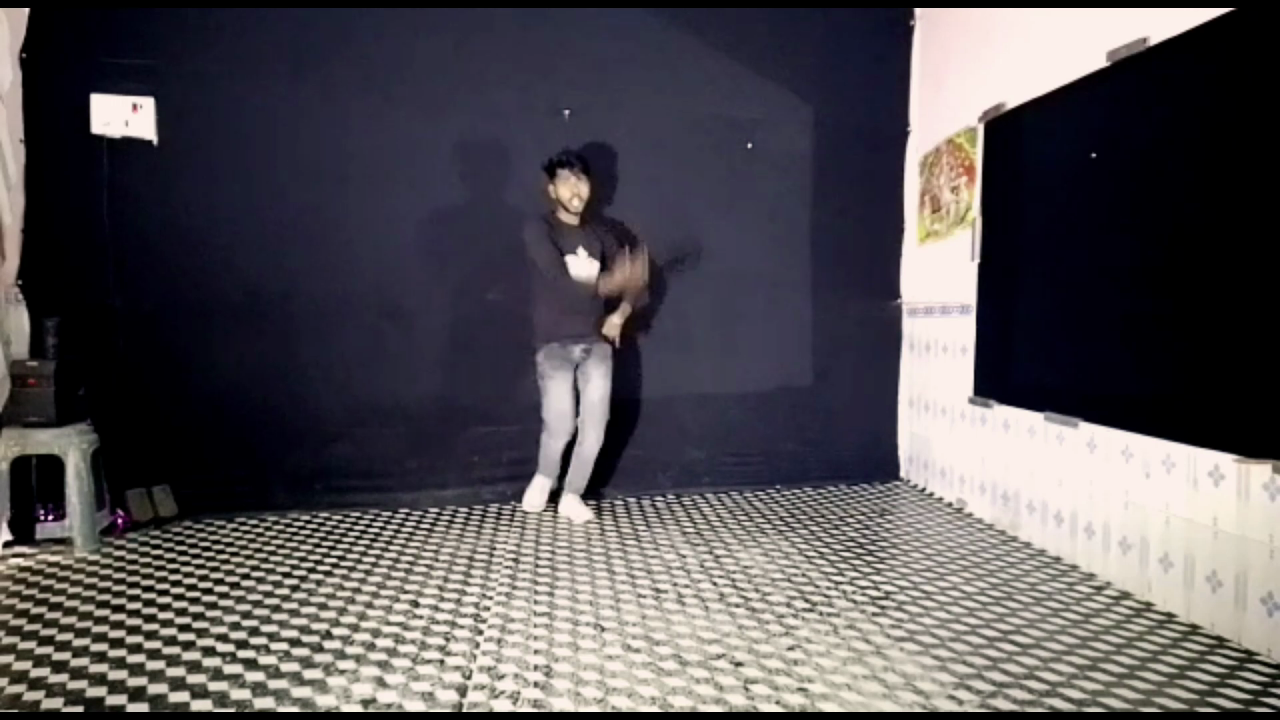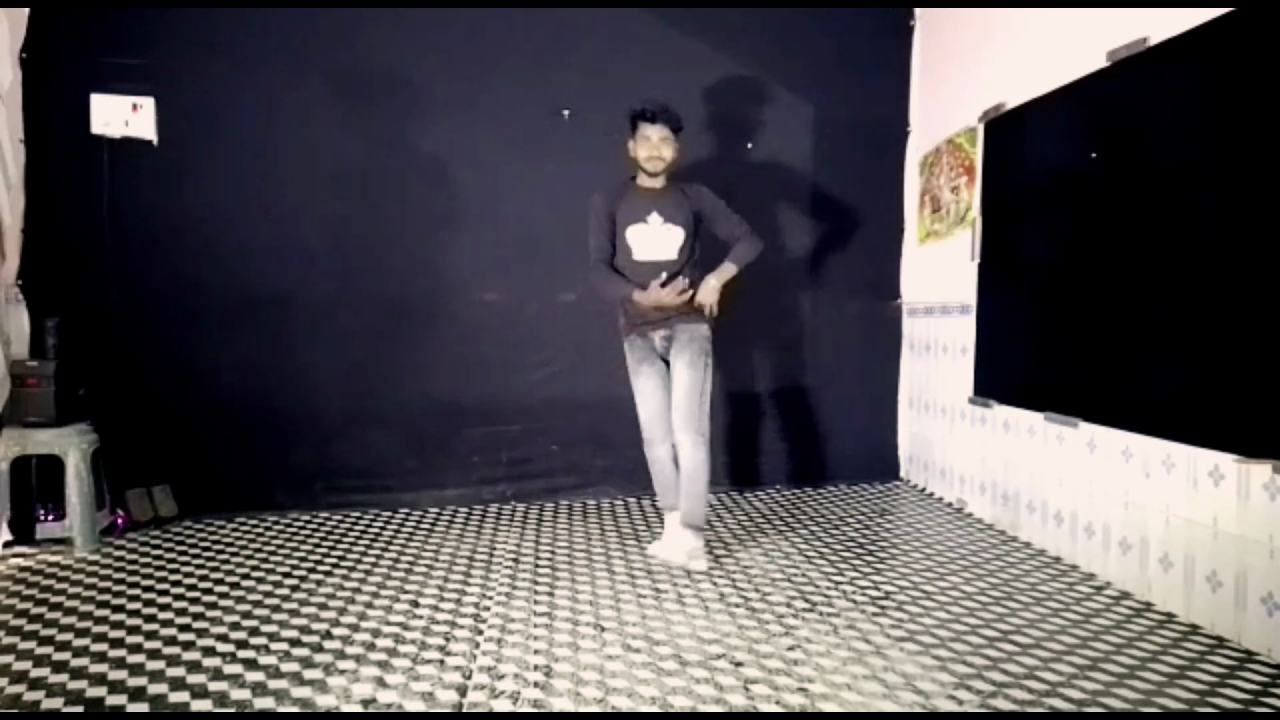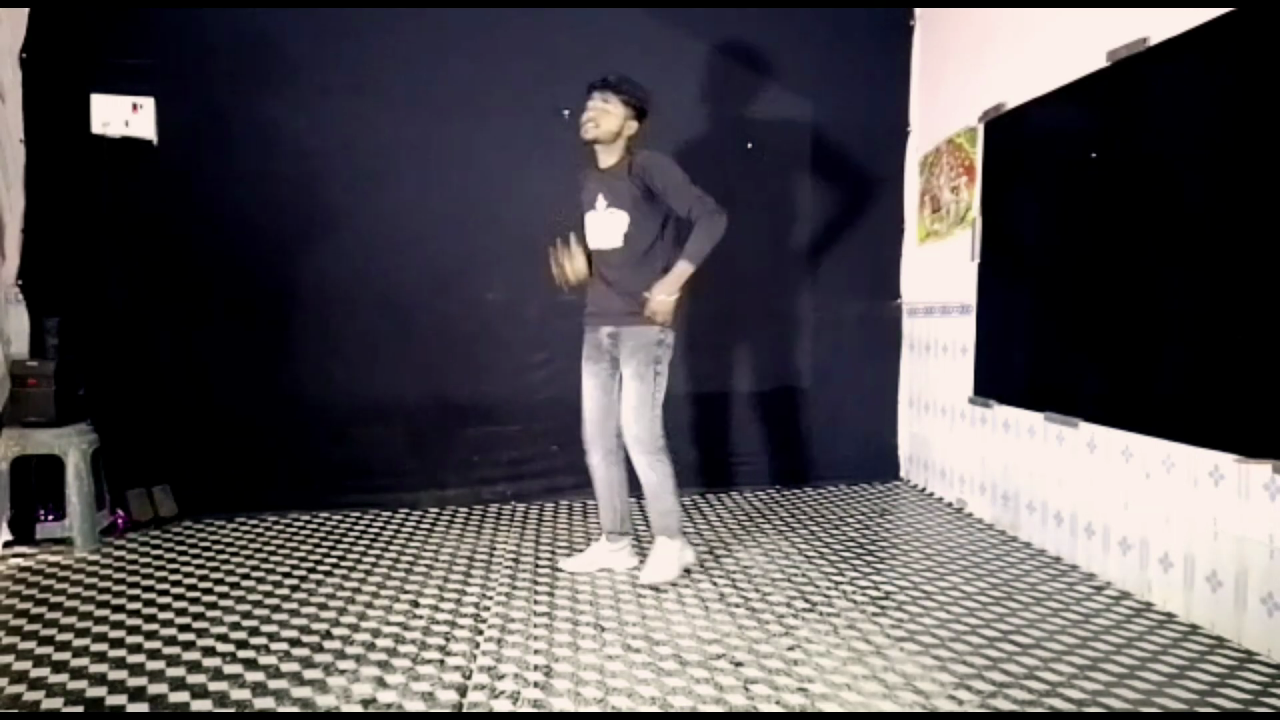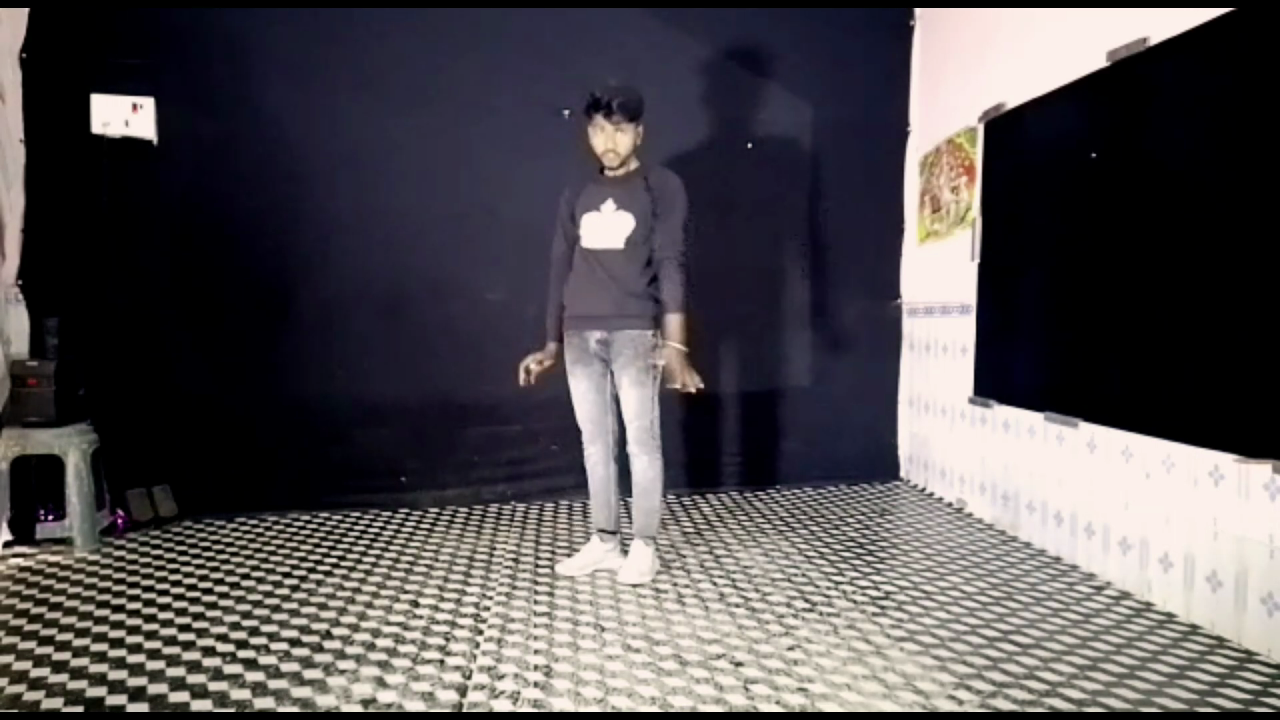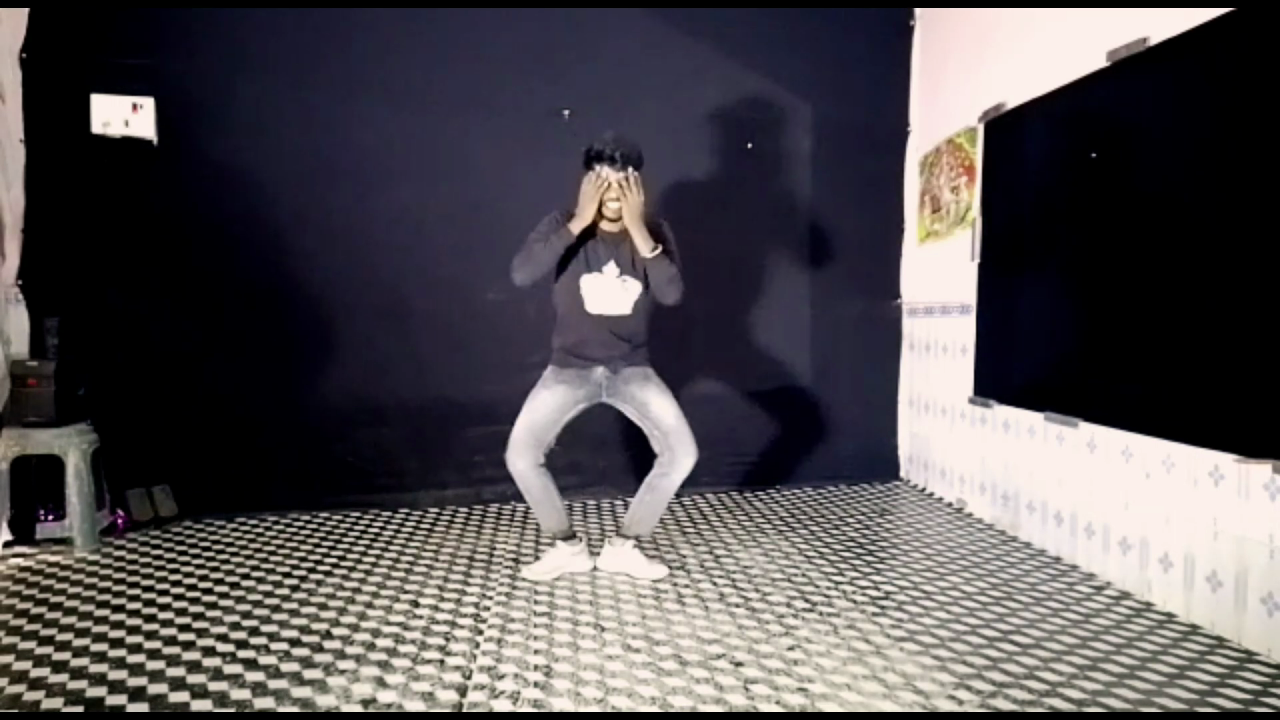
dt=1s
person 1, frame 1
left shoulder: (599, 234)
right shoulder: (538, 229)
left elbow: (635, 280)
right elbow: (556, 281)
left wrist: (620, 314)
right wrist: (610, 281)
left hip: (597, 340)
right hip: (556, 341)
left knee: (596, 422)
right knee: (559, 423)
left ankle: (572, 495)
right ankle: (544, 478)
person 1, frame 2
left shoulder: (694, 196)
right shoulder: (609, 202)
left elbow: (749, 240)
right elbow: (599, 268)
left wrist: (717, 280)
right wrist: (640, 296)
left hip: (689, 326)
right hip: (641, 331)
left knee: (687, 425)
right knee: (655, 430)
left ankle: (690, 534)
right ankle: (673, 516)
person 1, frame 3
left shoulder: (648, 167)
right shoulder: (588, 180)
left elbow: (709, 217)
left wrist: (672, 282)
right wrist: (579, 268)
left hip: (644, 328)
right hip: (598, 329)
left knee: (641, 438)
right knee: (597, 439)
left ankle: (671, 542)
right ankle: (616, 542)
person 1, frame 4
left shoulder: (663, 186)
right shoulder: (577, 196)
left elbow: (672, 264)
right elbow: (560, 266)
left wrist: (674, 340)
right wrist: (550, 343)
left hip: (634, 332)
right hip: (580, 333)
left knee: (642, 440)
right knee: (595, 440)
left ankle: (644, 546)
right ankle: (604, 542)
person 1, frame 5
left shoulder: (654, 229)
right shoulder: (561, 223)
left elbow: (671, 294)
right elbow: (522, 273)
left wrist: (637, 229)
right wrist: (582, 221)
left hip: (631, 368)
right hip: (570, 367)
left knee: (682, 451)
right knee: (520, 456)
left ankle: (627, 544)
right ankle: (565, 545)
